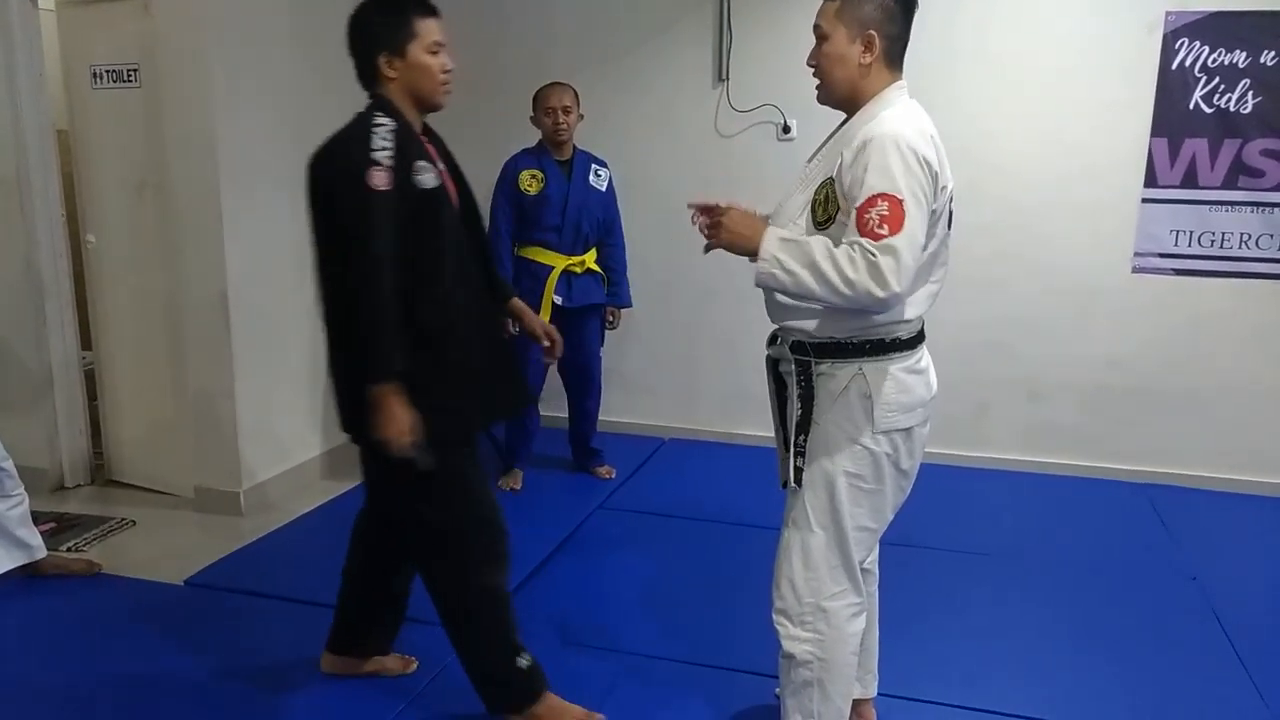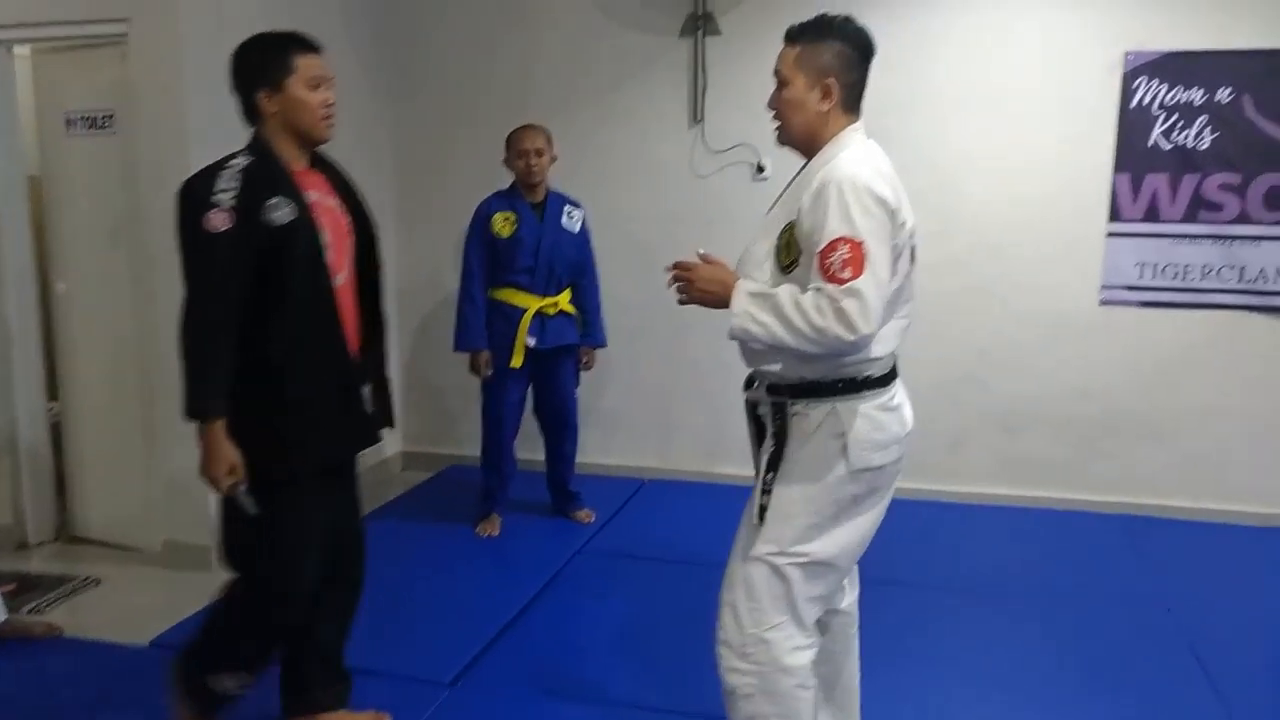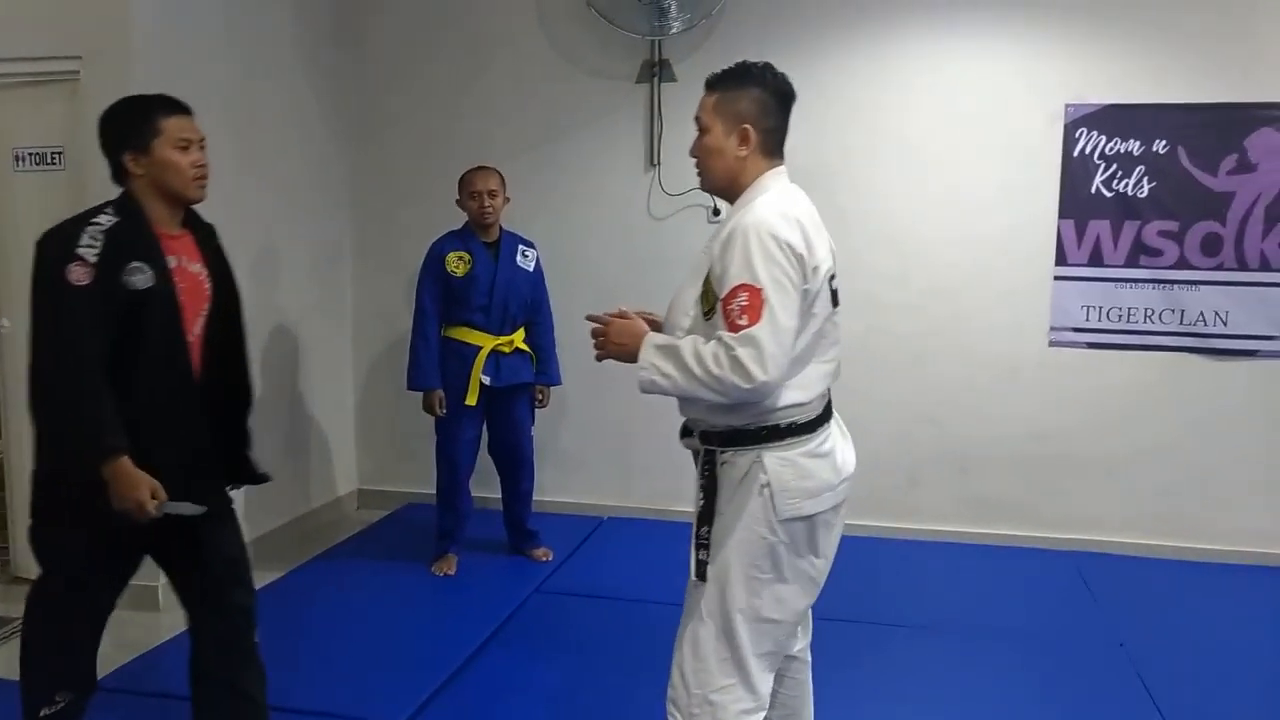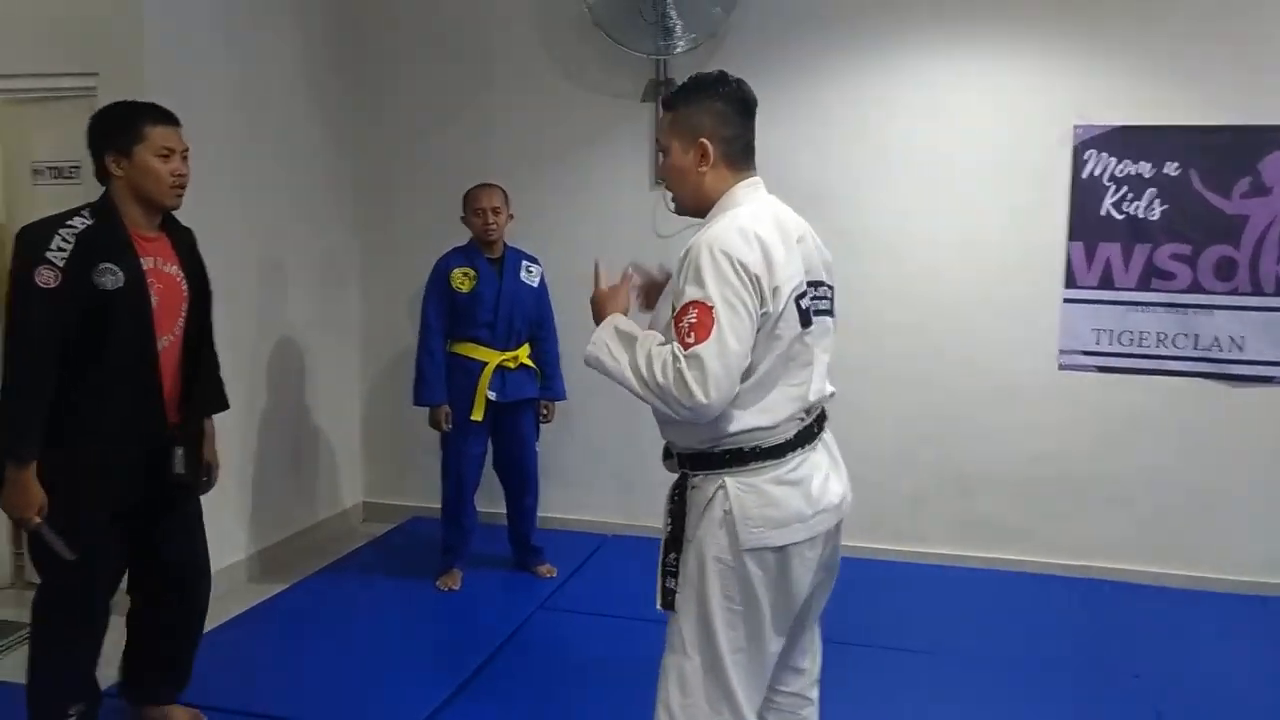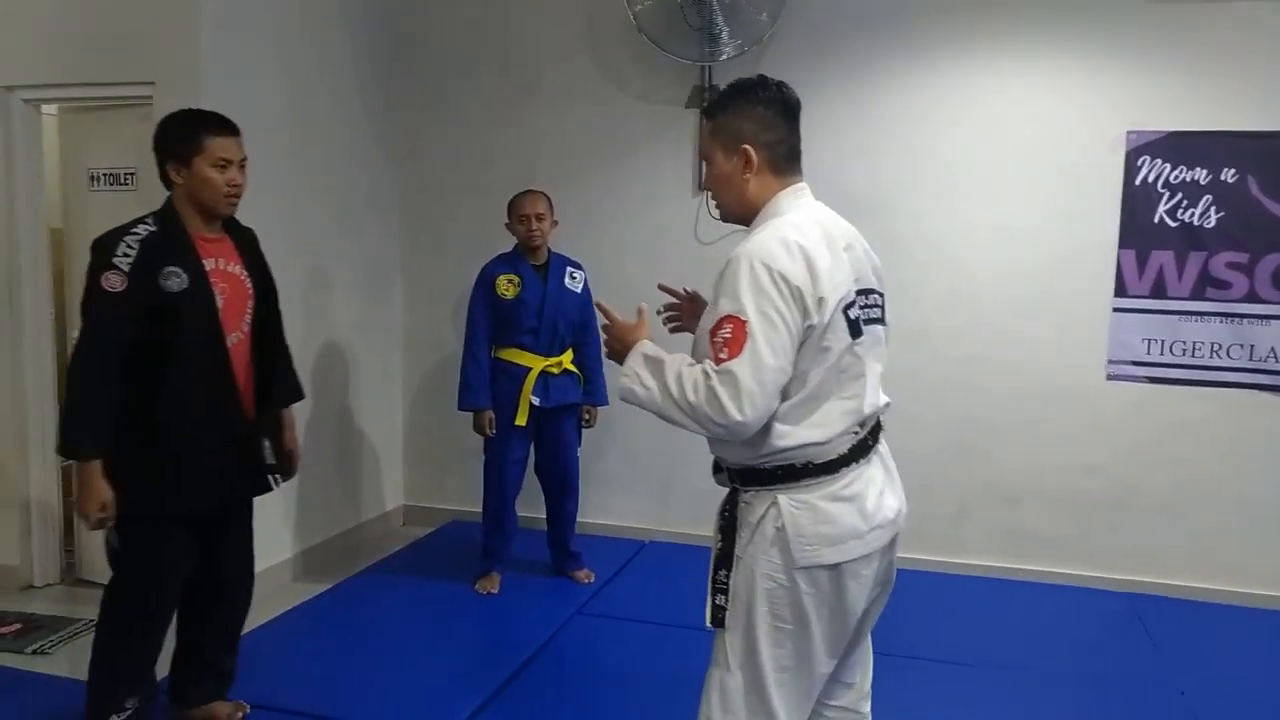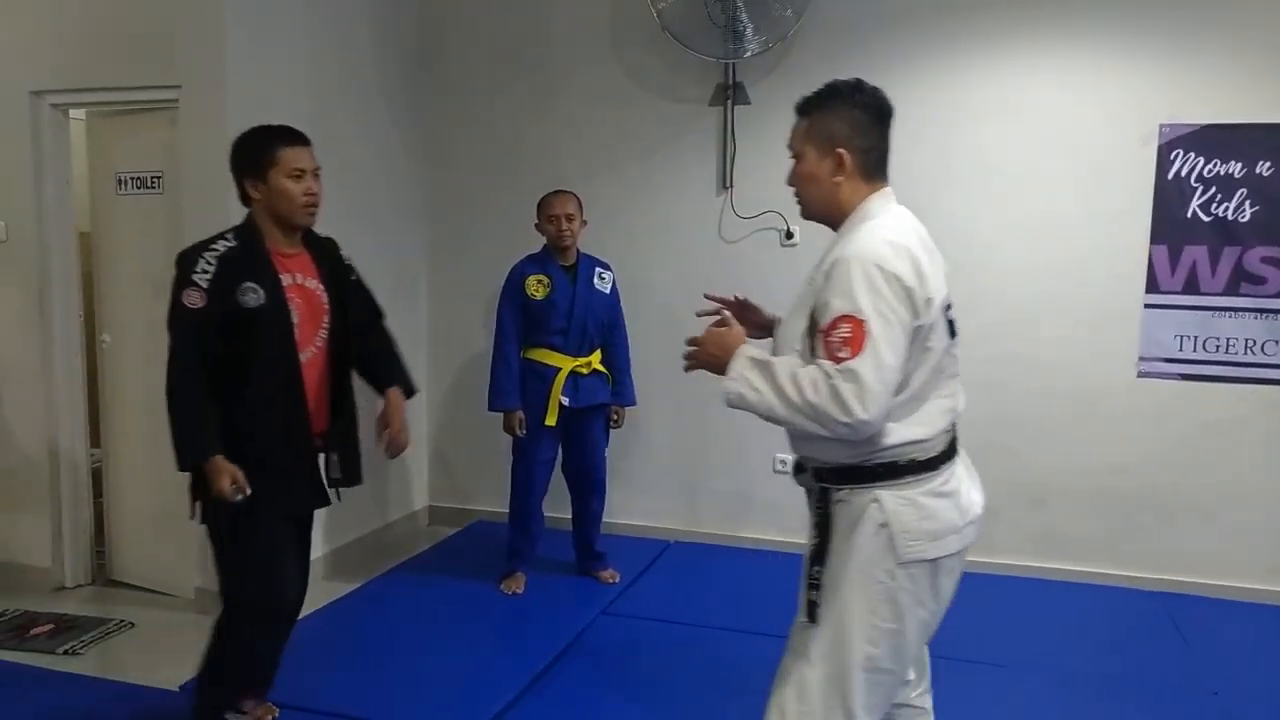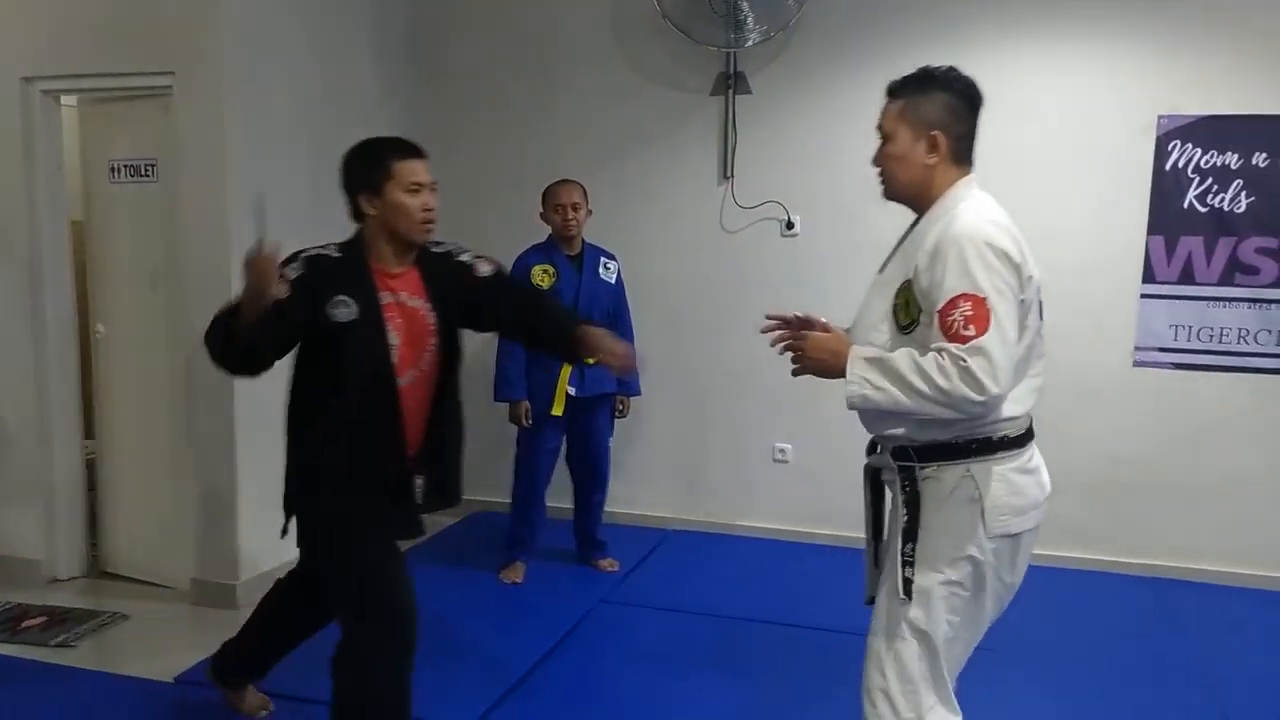
dt=0.3s
person 1, frame 1
left shoulder: (891, 137)
right shoulder: (867, 130)
left elbow: (877, 276)
left wrist: (761, 244)
right wrist: (758, 229)
left hip: (858, 387)
right hip: (843, 379)
left knee: (816, 582)
right knee: (844, 561)
person 1, frame 2
left shoulder: (849, 180)
right shoulder: (830, 172)
left elbow: (844, 318)
left wrist: (733, 296)
right wrist: (734, 279)
left hip: (832, 426)
right hip: (822, 417)
left knee: (761, 614)
right knee: (821, 595)
person 1, frame 3
left shoulder: (759, 226)
right shoulder: (787, 213)
left elbow: (750, 367)
left wrist: (645, 348)
right wrist: (667, 331)
left hip: (768, 474)
right hip: (800, 460)
right knee: (776, 648)
person 1, frame 4
left shoulder: (720, 244)
right shoulder: (793, 230)
left elbow: (695, 387)
left wrist: (614, 329)
right wrist: (677, 307)
left hip: (747, 501)
right hip: (805, 480)
person 1, frame 5
left shoulder: (766, 255)
right shoulder: (841, 237)
left elbow: (734, 405)
left wrist: (640, 354)
right wrist: (716, 325)
left hip: (800, 516)
right hip: (860, 495)
person 1, frame 6
left shoulder: (864, 256)
right shoulder: (900, 237)
left elbow: (849, 403)
left wrist: (739, 362)
right wrist: (777, 331)
left hip: (888, 515)
right hip: (920, 498)
person 1, frame 7
left shoulder: (969, 235)
right shoulder: (939, 227)
left elbow: (973, 378)
left wrist: (847, 365)
right wrist: (842, 339)
left hip: (967, 489)
right hip: (937, 480)
right knee: (906, 656)
person 2, frame 1
left shoulder: (413, 141)
right shoulder: (366, 151)
left elbow: (458, 253)
right elbow: (363, 284)
left wrist: (517, 309)
right wrist: (385, 393)
left hip: (433, 374)
right hip: (406, 385)
left knee: (398, 517)
right knee: (470, 534)
left ankle: (352, 645)
person 2, frame 2
left shoulder: (329, 181)
right shoulder: (228, 190)
right elbow: (212, 318)
left wrist: (370, 382)
right wrist: (213, 428)
left hip: (326, 410)
right hip: (273, 421)
left knee: (338, 560)
right knee: (280, 572)
person 2, frame 3
left shoulder: (201, 239)
right shoulder: (84, 245)
left elbow: (224, 349)
right elbow: (67, 371)
left wrist: (229, 444)
right wrist: (115, 466)
left hip: (192, 461)
right hip: (105, 473)
left knee: (224, 595)
right knee: (71, 606)
person 2, frame 4
left shoulder: (181, 242)
right shoulder: (62, 244)
left wrist: (204, 431)
left hip: (165, 459)
right hip: (88, 465)
left knee: (182, 584)
right knee: (75, 603)
person 2, frame 5
left shoulder: (243, 243)
right shoulder: (136, 251)
left elbow: (267, 336)
right elbow: (98, 364)
left wrist: (284, 414)
right wrist: (90, 464)
left hip: (235, 451)
right hip: (164, 461)
left knee: (226, 586)
right knee: (146, 594)
person 2, frame 6
left shoulder: (327, 256)
right shoulder: (214, 265)
left elbow: (365, 330)
right elbow: (188, 373)
left wrist: (393, 392)
right wrist: (210, 459)
left hip: (307, 460)
right hip: (246, 468)
left knee: (282, 591)
right knee: (264, 596)
person 2, frame 7
left shoulder: (449, 270)
right shoulder: (320, 275)
left elbow: (524, 307)
right elbow: (239, 352)
left wrist: (588, 339)
right wrist: (252, 308)
left hip: (403, 479)
right hip: (339, 480)
left knee: (320, 587)
right knee: (385, 613)
left ankle: (234, 668)
person 3, frame 1
left shoulder: (598, 172)
right shoulder: (518, 168)
left elbow: (612, 239)
right elbow: (500, 239)
left wrist: (616, 296)
left hip: (584, 292)
right hip: (533, 291)
left knee: (586, 379)
right knee: (525, 380)
left ankle: (588, 454)
right ankle: (514, 463)
person 3, frame 2
left shoulder: (571, 213)
right shoulder: (491, 211)
left elbow: (585, 280)
right elbow: (474, 282)
left wrist: (590, 337)
right wrist: (476, 342)
left hip: (558, 332)
right hip: (506, 333)
left knee: (562, 420)
right knee: (500, 424)
left ankle: (566, 498)
right ankle: (492, 508)
person 3, frame 3
left shoulder: (525, 252)
right shoulder: (444, 251)
left elbow: (540, 319)
right elbow: (427, 321)
left wrist: (545, 375)
right wrist: (429, 381)
left hip: (513, 371)
right hip: (460, 370)
left knee: (518, 458)
right knee: (455, 462)
left ankle: (523, 537)
right ankle: (448, 546)
person 3, frame 4
left shoulder: (529, 268)
right shoulder: (449, 267)
left elbow: (544, 334)
right elbow: (433, 337)
left wrist: (549, 390)
right wrist: (435, 397)
left hip: (518, 386)
right hip: (466, 386)
left knee: (523, 474)
right knee: (460, 476)
left ankle: (528, 553)
right ankle: (453, 561)
person 3, frame 5
left shoulder: (573, 274)
right shoulder: (494, 273)
left elbow: (588, 340)
right elbow: (477, 343)
left wrist: (592, 395)
right wrist: (479, 402)
left hip: (561, 391)
right hip: (510, 391)
left knee: (563, 479)
right knee: (502, 481)
left ankle: (567, 558)
right ankle: (492, 565)
person 3, frame 6
left shoulder: (601, 274)
right shoulder: (524, 274)
left elbow: (616, 340)
right elbow: (507, 343)
left wrist: (619, 395)
right wrist: (509, 402)
left hip: (589, 392)
right hip: (539, 391)
left knee: (590, 480)
right knee: (529, 481)
left ankle: (591, 558)
right ankle: (517, 565)
person 3, frame 7
left shoulder: (606, 264)
right shoulder: (529, 263)
left elbow: (620, 330)
right elbow: (512, 334)
left wrist: (625, 385)
right wrist: (515, 393)
left hip: (594, 383)
right hip: (543, 382)
left knee: (593, 469)
right knee: (532, 470)
left ankle: (591, 547)
right ankle: (517, 554)
